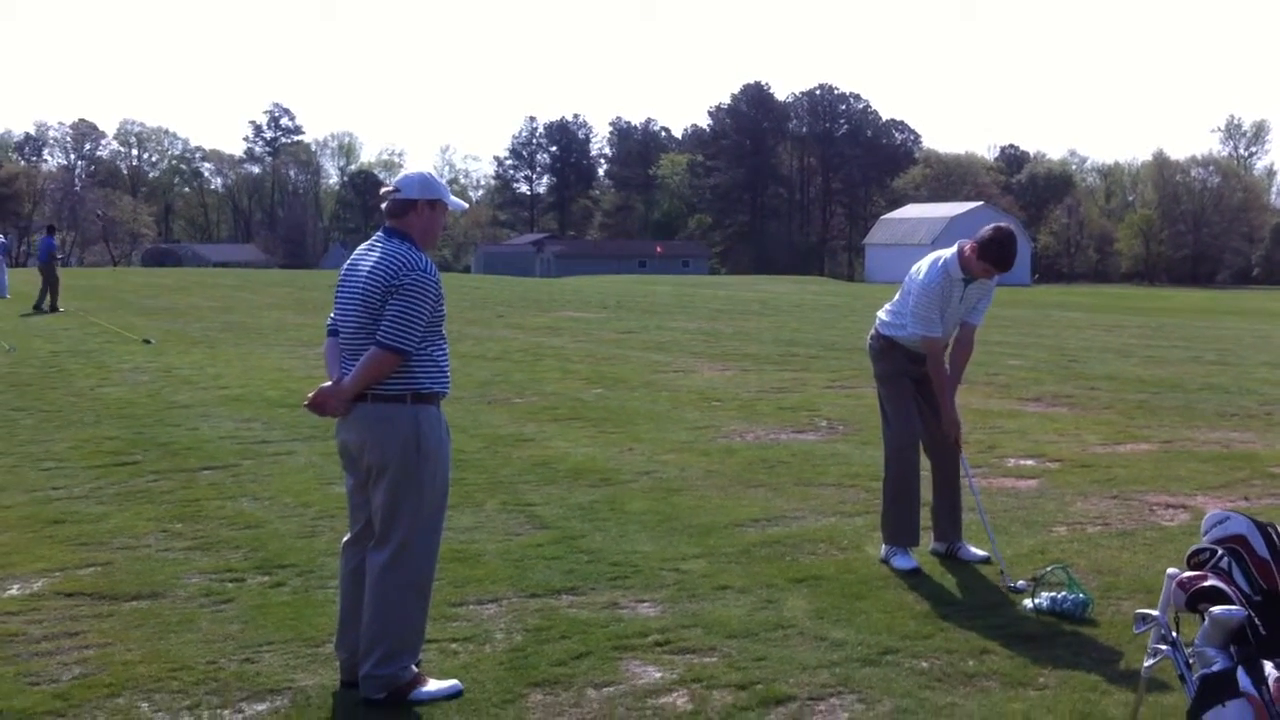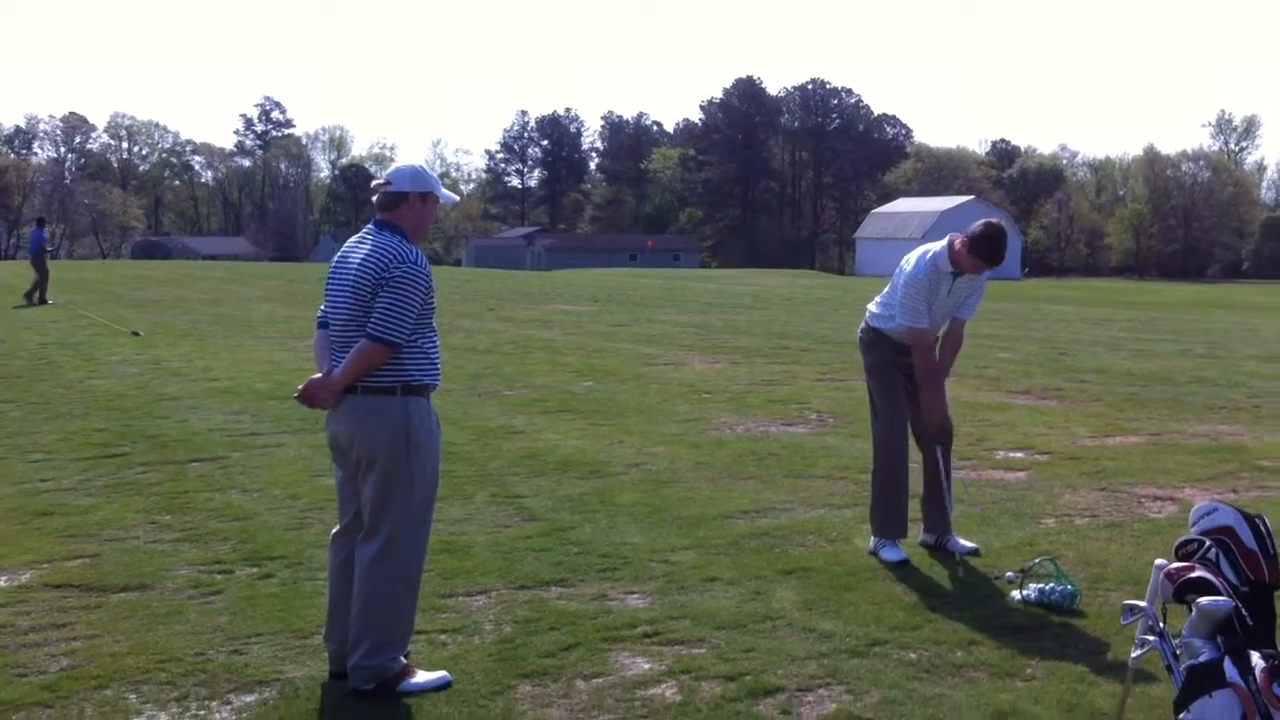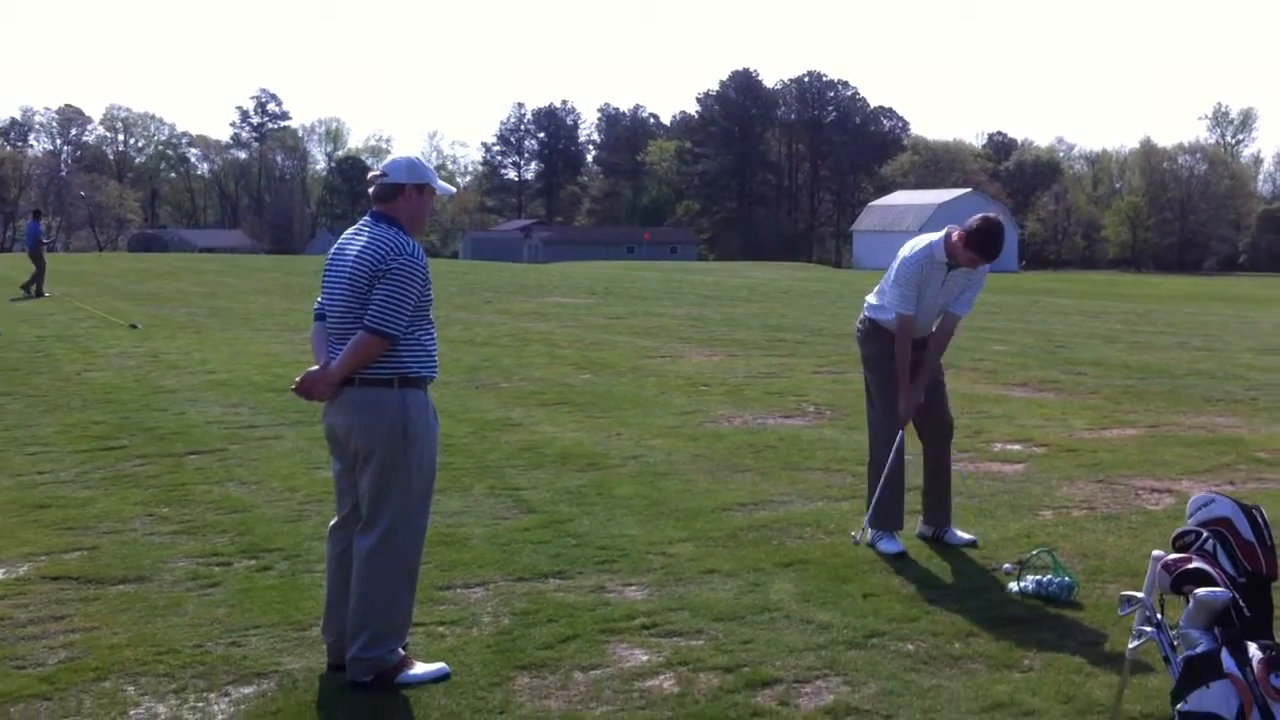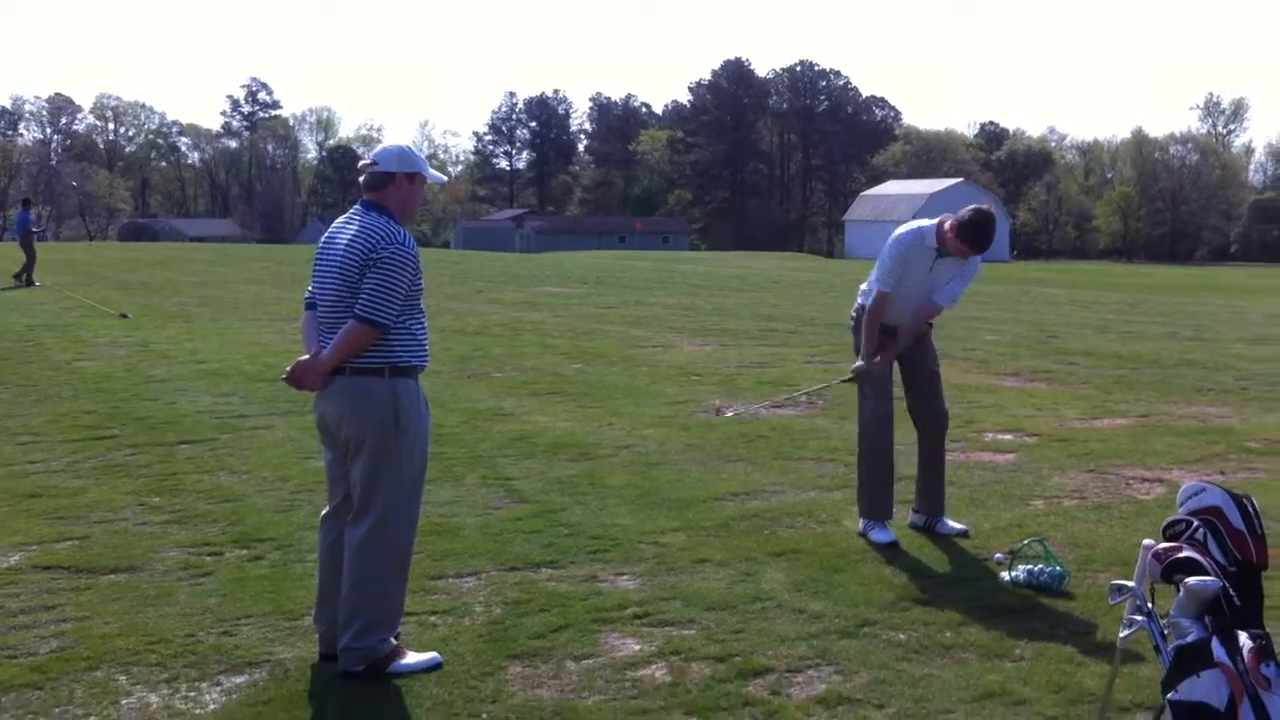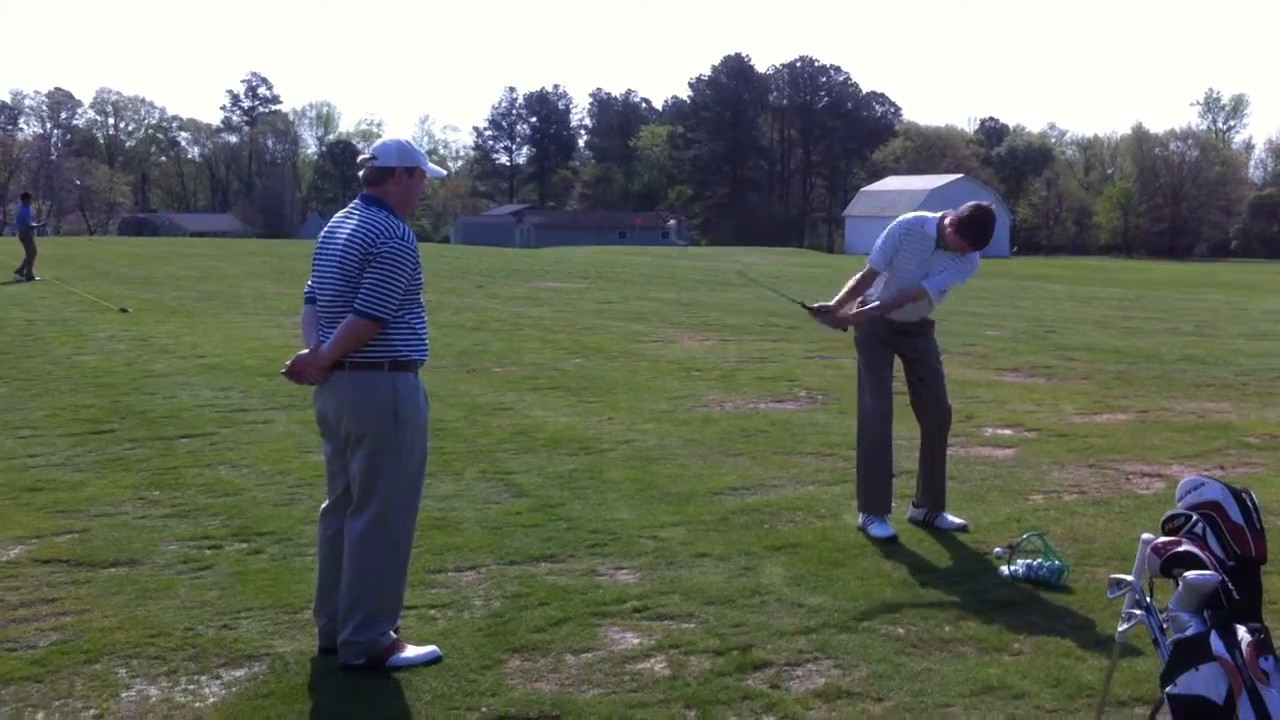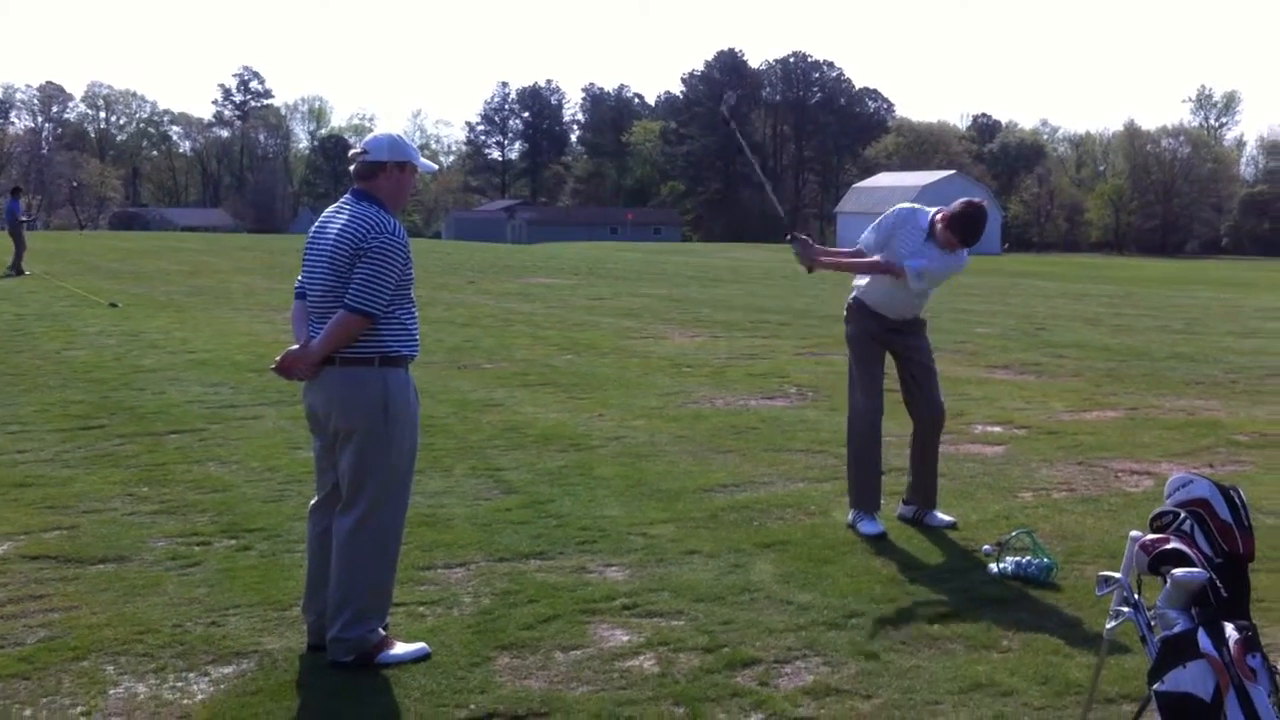
dt=0.1s
person 1, frame 1
left shoulder: (358, 258)
right shoulder: (417, 269)
left elbow: (336, 334)
right elbow: (390, 350)
left wrist: (338, 389)
right wrist: (342, 393)
left hip: (359, 420)
right hip: (405, 422)
left knee: (364, 542)
right knee: (403, 550)
left ankle: (356, 661)
right ankle: (388, 675)
person 1, frame 2
left shoulder: (349, 250)
right shoulder: (407, 261)
left elbow: (326, 325)
right elbow: (380, 342)
left wrist: (328, 380)
right wrist: (332, 385)
left hip: (349, 412)
right hip: (394, 414)
left knee: (354, 533)
right knee: (392, 542)
left ankle: (345, 652)
right ankle: (376, 666)
person 1, frame 3
left shoulder: (346, 242)
right shoulder: (404, 253)
left elbow: (323, 317)
right elbow: (377, 334)
left wrist: (325, 372)
right wrist: (329, 377)
left hip: (347, 404)
right hip: (392, 406)
left knee: (351, 525)
right knee: (391, 533)
left ankle: (343, 644)
right ankle: (375, 658)
person 1, frame 4
left shoulder: (336, 231)
right shoulder: (395, 241)
left elbow: (313, 308)
right elbow: (368, 324)
left wrist: (316, 363)
right wrist: (320, 367)
left hip: (337, 393)
right hip: (383, 394)
left knee: (343, 515)
right knee: (381, 523)
left ankle: (335, 634)
right ankle: (367, 648)
person 1, frame 5
left shoulder: (336, 226)
right shoulder: (394, 236)
left elbow: (313, 302)
right elbow: (368, 318)
left wrist: (315, 357)
right wrist: (319, 361)
left hip: (337, 387)
right hip: (383, 389)
left knee: (342, 508)
right knee: (381, 516)
left ankle: (334, 627)
right ankle: (367, 641)
person 1, frame 6
left shoulder: (326, 221)
right shoulder: (385, 232)
left elbow: (303, 297)
right elbow: (357, 314)
left wrist: (305, 352)
right wrist: (309, 357)
left hip: (326, 383)
right hip: (373, 384)
left knee: (331, 505)
right knee: (371, 512)
left ankle: (324, 624)
right ankle: (355, 638)
person 2, frame 1
left shoulder: (986, 279)
right shoulder: (931, 276)
left elbow: (964, 339)
right elbow: (934, 352)
left wrist: (950, 399)
right wrist: (947, 410)
left hip: (928, 353)
right hip: (893, 350)
left knee: (945, 444)
right knee: (904, 443)
left ankle: (947, 538)
right ankle: (895, 543)
person 2, frame 2
left shoulder: (977, 276)
right shoulder: (922, 267)
left elbow: (954, 334)
right elbow: (916, 340)
left wrist: (936, 394)
right wrist: (926, 401)
left hip: (924, 347)
right hip: (883, 342)
left knee: (939, 434)
right knee: (892, 436)
left ankle: (936, 529)
right ankle: (884, 535)
person 2, frame 3
left shoulder: (976, 270)
right shoulder: (917, 256)
left elbow: (945, 328)
right elbow: (903, 328)
left wrist: (920, 386)
right wrist: (903, 392)
left hip: (921, 338)
right hip: (881, 334)
left knee: (939, 427)
right knee: (887, 429)
left ankle: (936, 521)
right ankle: (881, 527)
person 2, frame 4
left shoulder: (969, 265)
right shoulder: (908, 238)
left elbow: (924, 316)
right elbow: (879, 300)
left wrist: (885, 360)
right wrist: (866, 357)
left hip: (916, 329)
right hip: (874, 324)
left knee: (934, 419)
right knee: (877, 419)
left ankle: (927, 510)
right ankle: (872, 517)
person 2, frame 5
left shoulder: (968, 261)
right shoulder: (908, 226)
left elbow: (909, 297)
right elbow: (869, 275)
left wrist: (856, 317)
right wrist: (837, 306)
left hip: (915, 326)
right hip: (867, 320)
left knee: (937, 414)
right knee: (876, 415)
left ankle: (928, 506)
right ankle: (872, 511)
person 2, frame 6
left shoulder: (955, 260)
right shoulder: (905, 215)
left elbow: (885, 268)
right elbow: (860, 253)
left wrist: (823, 262)
right wrist: (819, 253)
left hip: (908, 325)
right hip: (866, 316)
left knee: (931, 412)
right knee: (866, 412)
left ankle: (917, 503)
right ankle: (862, 508)
